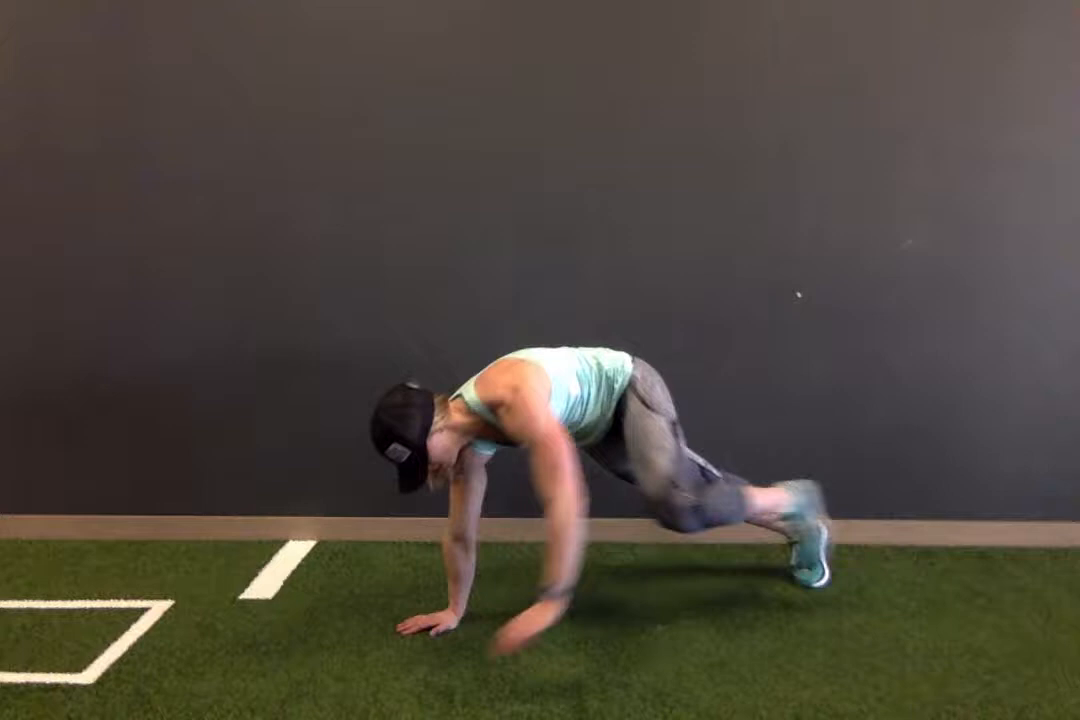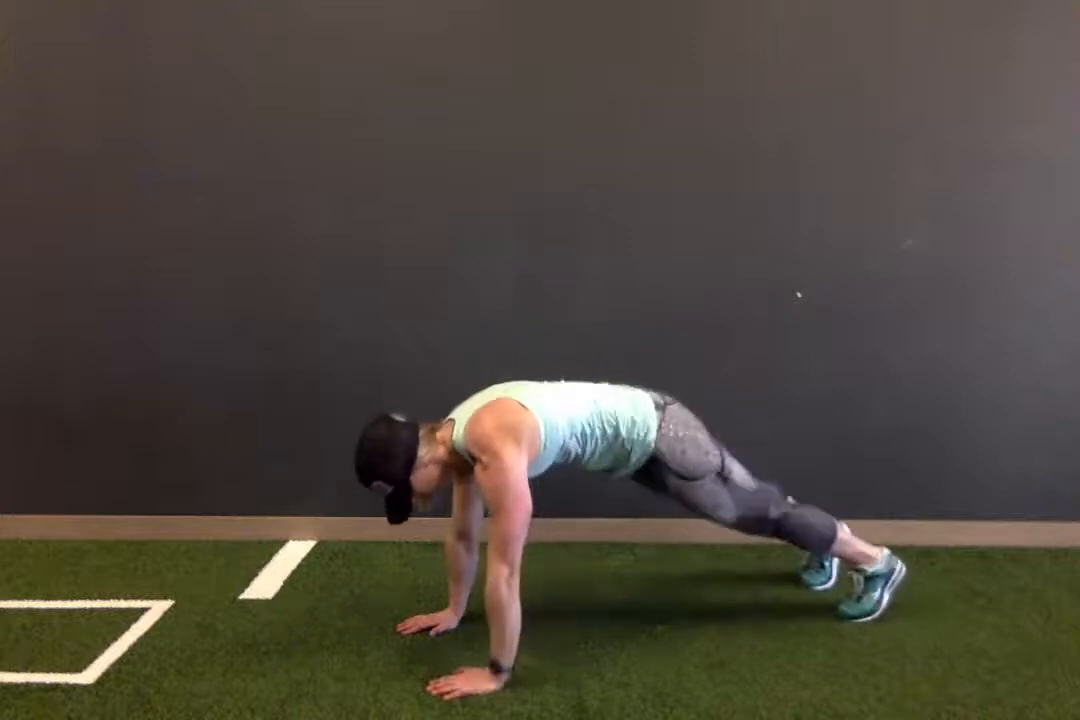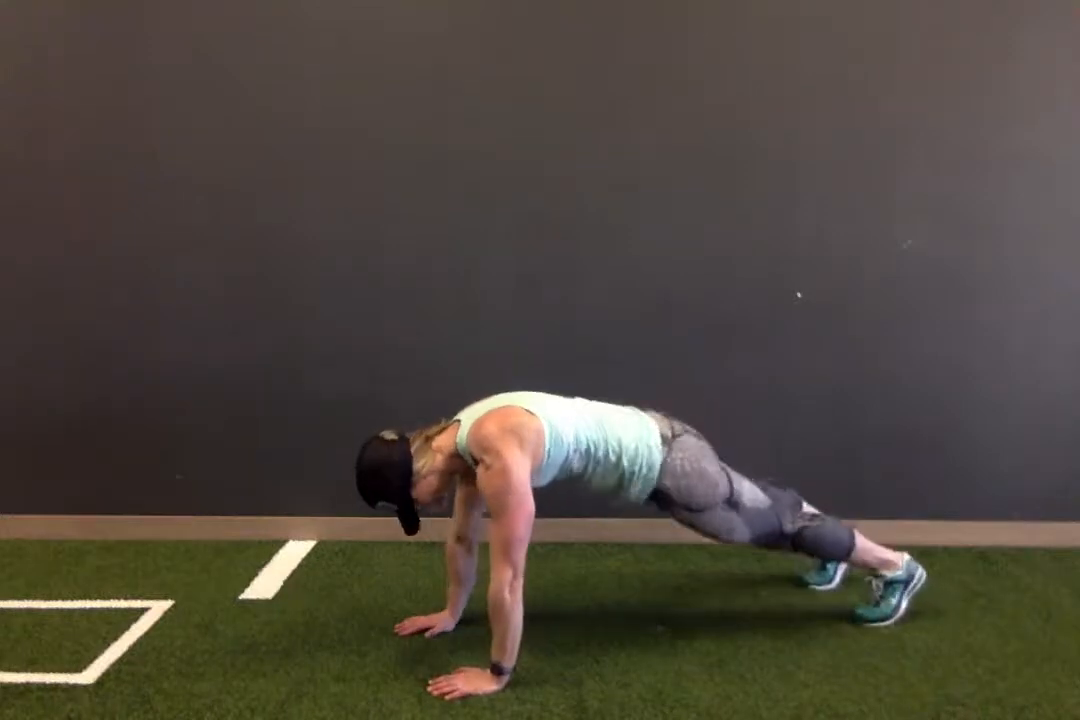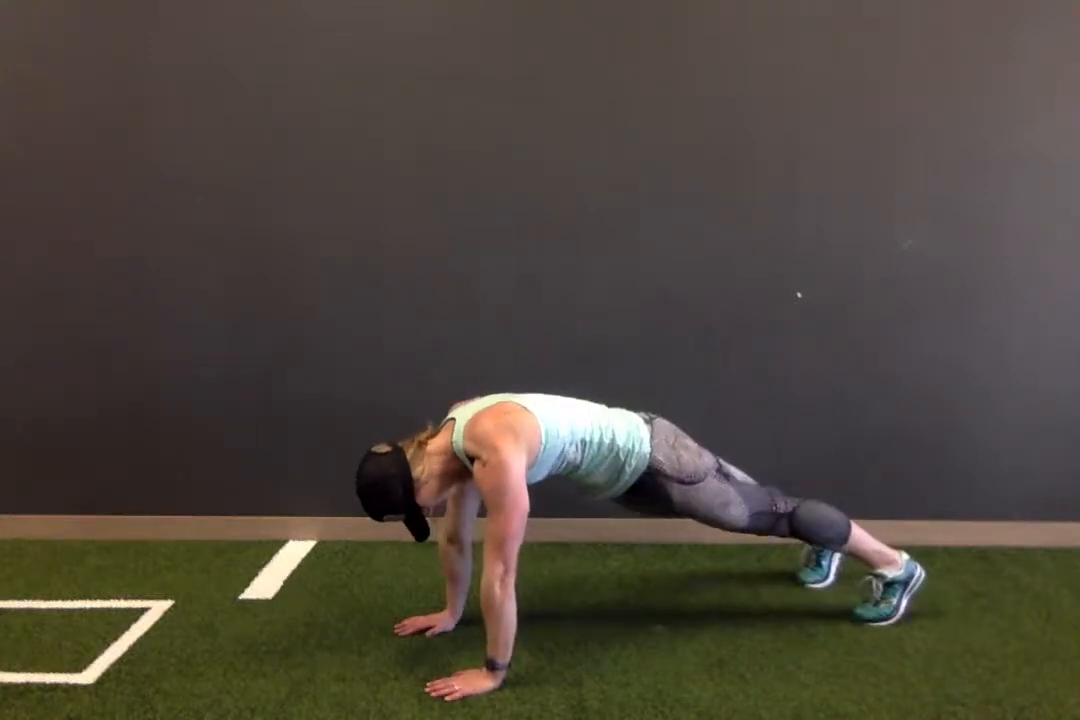
dt=0.4s
person 1, frame 1
left shoulder: (514, 399)
right shoulder: (464, 428)
left elbow: (567, 496)
right elbow: (460, 531)
left wrist: (554, 598)
right wrist: (454, 608)
left hip: (626, 384)
right hip: (596, 423)
left knee: (674, 505)
right knee: (681, 475)
left ankle: (791, 500)
right ankle: (795, 533)
person 1, frame 2
left shoulder: (493, 449)
right shoulder: (457, 437)
left elbow: (504, 571)
right elbow: (463, 535)
left wrist: (496, 672)
right wrist: (453, 611)
left hip: (654, 429)
right hip: (634, 412)
left knee: (757, 507)
right knee: (742, 501)
left ankle: (875, 565)
right ankle: (819, 549)
person 1, frame 3
left shoulder: (497, 454)
right shoulder: (459, 439)
left elbow: (508, 574)
right elbow: (463, 537)
left wrist: (496, 674)
right wrist: (450, 612)
left hip: (662, 458)
right hip: (646, 440)
left knee: (766, 525)
right knee: (753, 502)
left ankle: (894, 569)
right ankle: (812, 518)
person 1, frame 4
left shoulder: (494, 450)
right shoulder: (453, 436)
left elbow: (500, 571)
right elbow: (455, 536)
left wrist: (494, 670)
right wrist: (452, 612)
left hip: (646, 454)
right hip: (625, 465)
left knee: (761, 508)
right knee: (747, 504)
left ankle: (895, 568)
right ankle: (822, 546)
